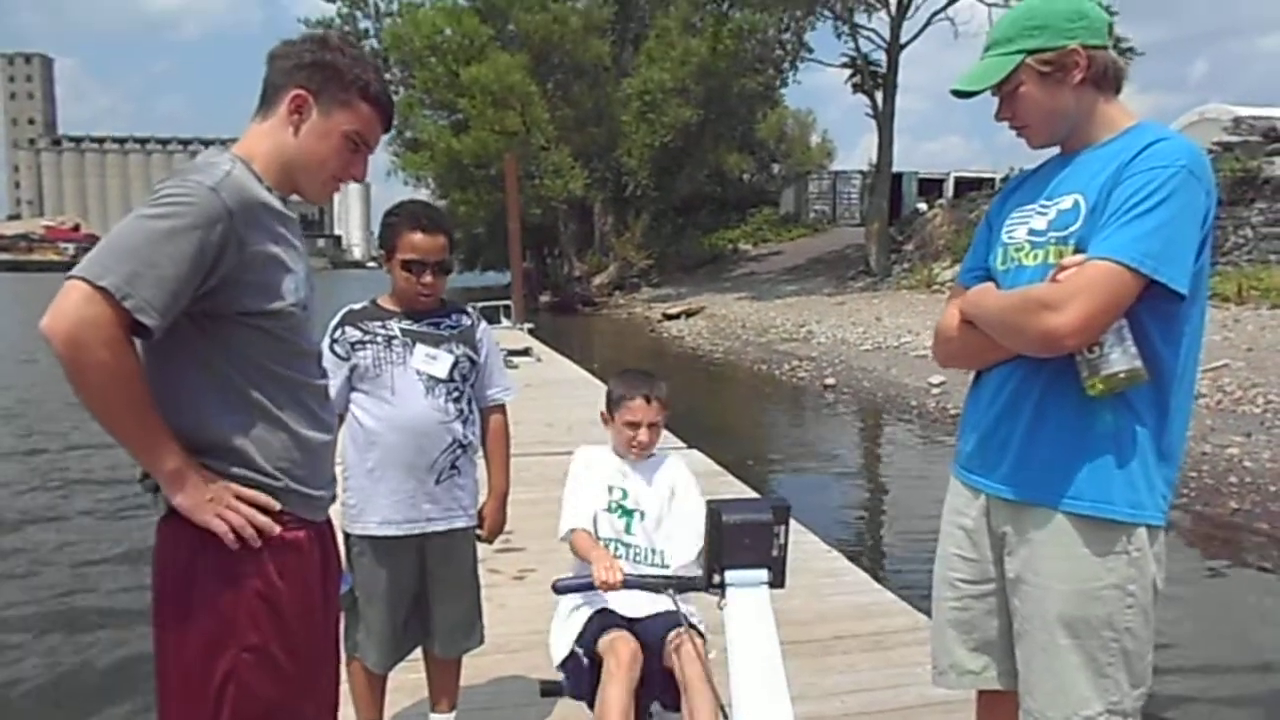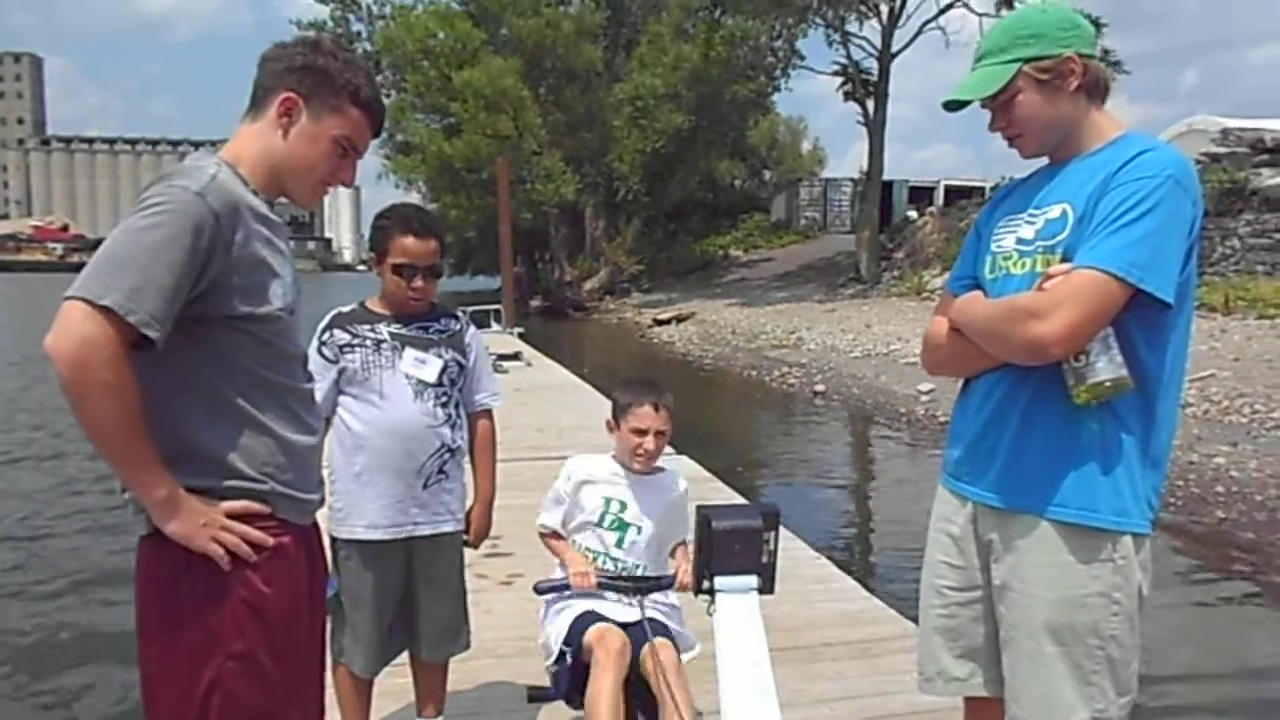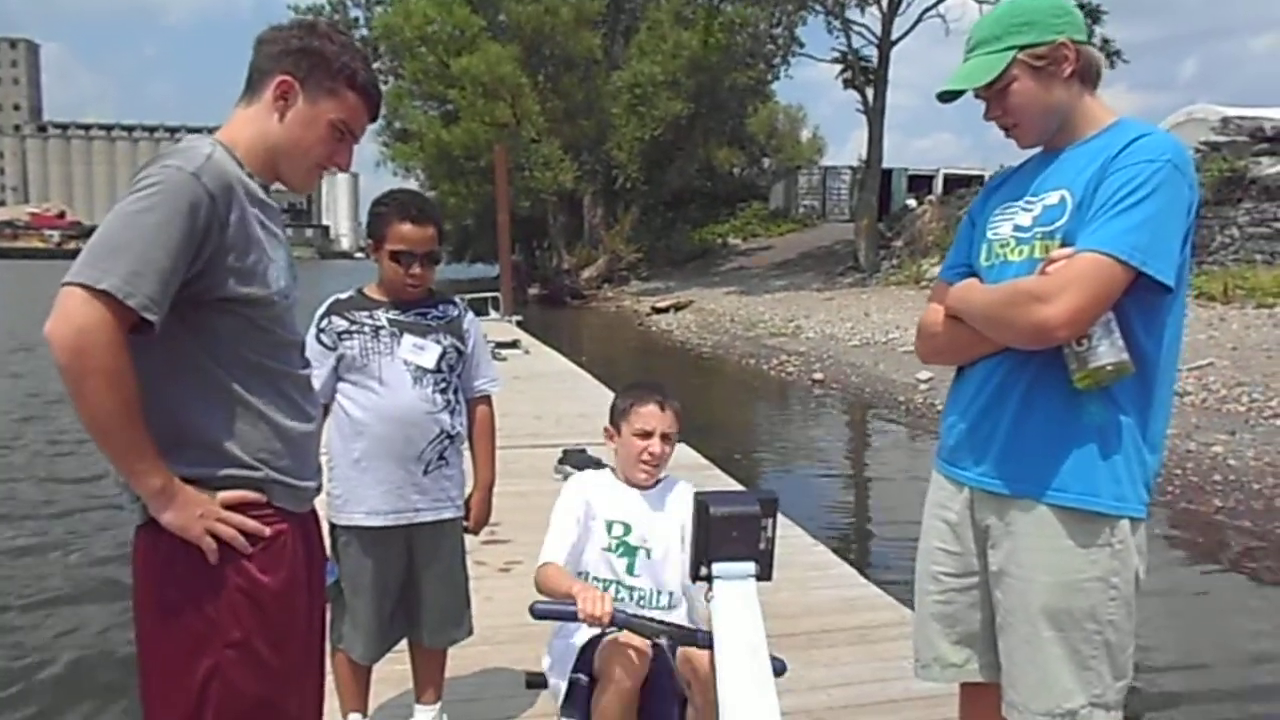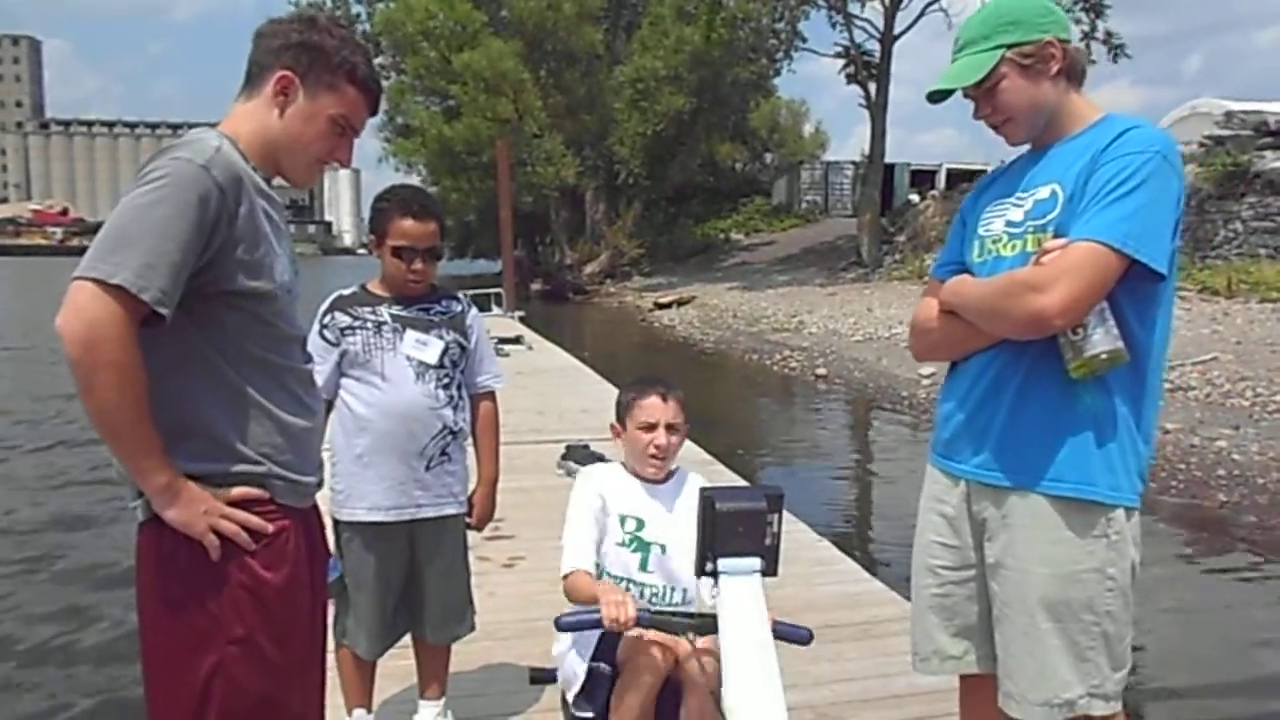
dt=0.4s
person 1, frame 1
left shoulder: (1163, 165)
right shoulder: (1020, 193)
left elbow: (1065, 321)
right elbow: (950, 341)
left wrist: (985, 303)
right wrist: (1032, 314)
left hip: (1087, 497)
right hip: (982, 478)
person 1, frame 2
left shoulder: (1151, 175)
right shoulder: (1009, 201)
left elbow: (1051, 329)
right elbow: (938, 350)
left wrist: (970, 310)
right wrist: (1017, 321)
left hip: (1073, 505)
right hip: (970, 488)
person 1, frame 3
left shoulder: (1147, 160)
right shoulder: (1002, 190)
left elbow: (1056, 311)
right elbow: (932, 337)
left wrist: (969, 297)
right wrist: (1019, 308)
left hip: (1071, 489)
right hip: (964, 473)
person 1, frame 4
left shoulder: (1135, 152)
right shoulder: (993, 188)
left elbow: (1052, 302)
right elbow: (926, 334)
left wrist: (962, 292)
right wrist: (1012, 301)
left hip: (1065, 479)
right hip: (959, 465)
person 2, frame 1
left shoulder: (269, 213)
right shoulder: (216, 195)
right elbow: (76, 323)
left wrist: (306, 533)
right wrist: (178, 475)
left hip: (292, 533)
right hip: (240, 545)
person 2, frame 2
left shoulder: (254, 217)
right shoulder: (201, 198)
right elbow: (78, 342)
left wrist: (291, 536)
right wrist: (167, 504)
left hip: (281, 539)
right hip: (230, 552)
person 2, frame 3
left shoulder: (251, 199)
right shoulder: (195, 178)
right elbow: (78, 327)
left wrist: (286, 513)
right wrist: (161, 491)
left hip: (279, 526)
right hip: (228, 538)
person 2, frame 4
left shoulder: (251, 191)
right shoulder: (201, 171)
right elbow: (89, 322)
left wrist: (292, 521)
right wrist: (166, 489)
left hip: (279, 522)
right hip: (230, 534)
person 3, frame 1
left shoulder: (468, 329)
right shoulder: (352, 328)
left elbow: (493, 413)
left wrist: (497, 494)
left hip: (450, 509)
right hip: (375, 513)
left knee: (447, 628)
right knee: (370, 634)
person 3, frame 2
left shoulder: (458, 333)
right shoulder: (341, 331)
left elbow: (480, 418)
left wrist: (484, 499)
left hip: (438, 515)
right hip: (362, 517)
left knee: (434, 633)
right knee: (356, 638)
person 3, frame 3
left shoulder: (456, 319)
right shoulder: (338, 317)
left elbow: (479, 404)
left wrist: (484, 485)
left hip: (437, 501)
right hip: (361, 504)
left knee: (433, 617)
right knee: (355, 623)
person 3, frame 4
left shoulder: (459, 315)
right shoulder: (341, 314)
left elbow: (482, 400)
left wrist: (487, 481)
left hip: (440, 496)
right hip: (364, 499)
left knee: (436, 613)
right knee: (359, 617)
person 4, frame 1
left shoulder: (674, 470)
right shoulder: (589, 461)
left elbow: (704, 539)
right elbow: (576, 532)
right wrist: (599, 556)
left hip: (664, 605)
right hip: (599, 606)
left knee: (690, 650)
right knee: (623, 652)
person 4, frame 2
left shoulder: (674, 488)
right shoulder: (581, 472)
right elbow: (547, 530)
left wrist: (684, 563)
right wrist: (571, 557)
left hip: (647, 609)
right hip: (582, 604)
left knee: (665, 661)
right knee: (611, 646)
person 4, frame 3
left shoulder: (684, 499)
right shoulder: (585, 489)
right elbow: (545, 573)
right wrist: (580, 589)
right hip: (593, 639)
left knee: (708, 661)
right knee: (629, 655)
person 4, frame 4
left shoulder: (697, 494)
right shoulder: (596, 484)
right elbow: (573, 581)
right wrist: (606, 593)
left hip: (679, 636)
right hip: (602, 639)
left knee: (703, 661)
right knee: (654, 651)
